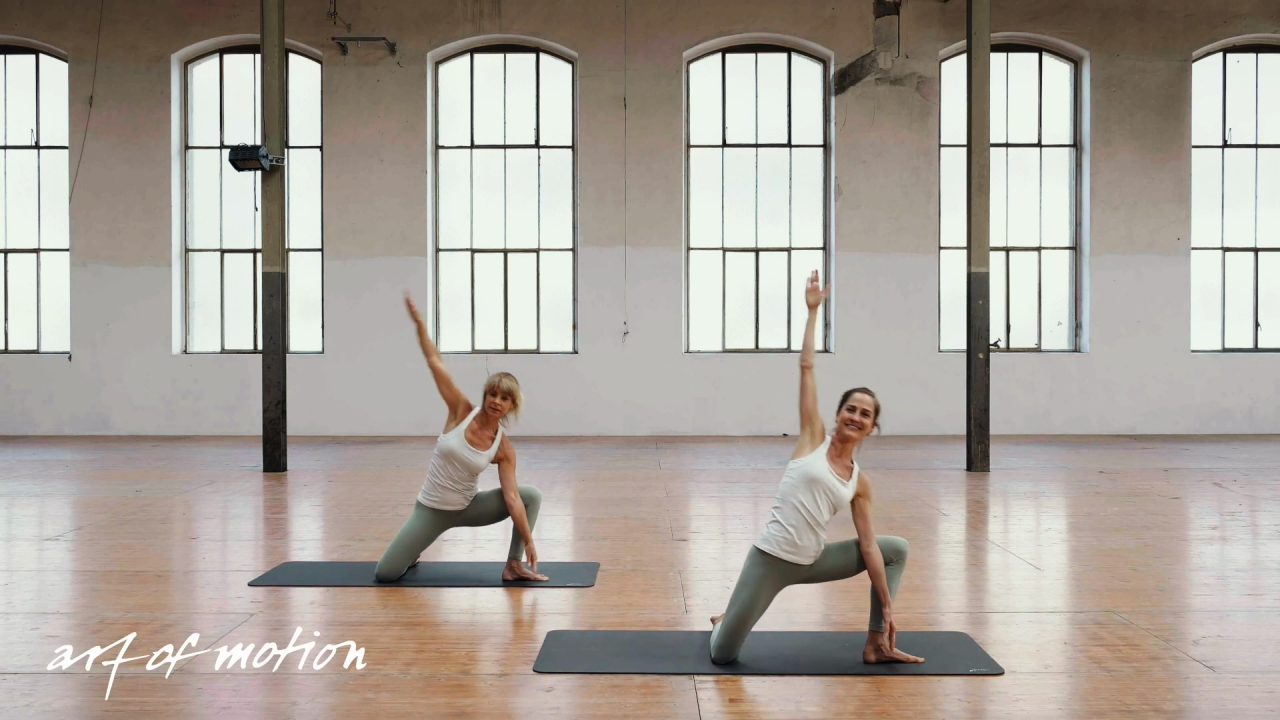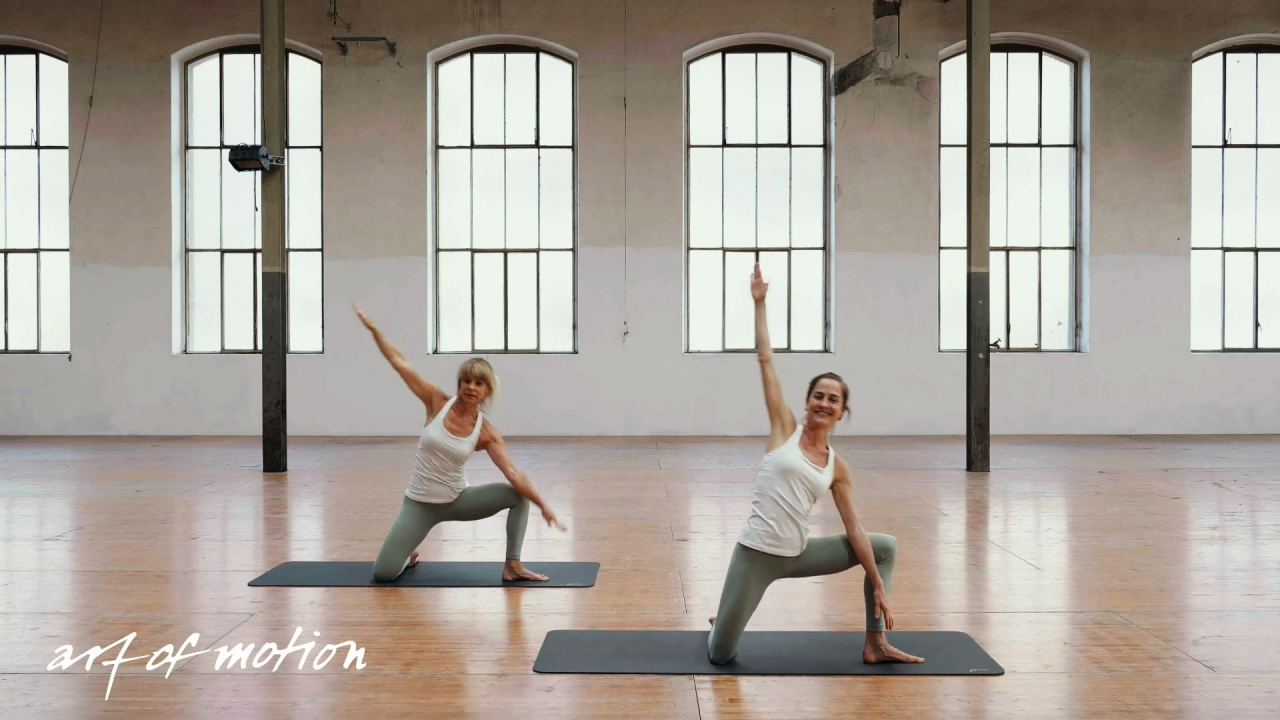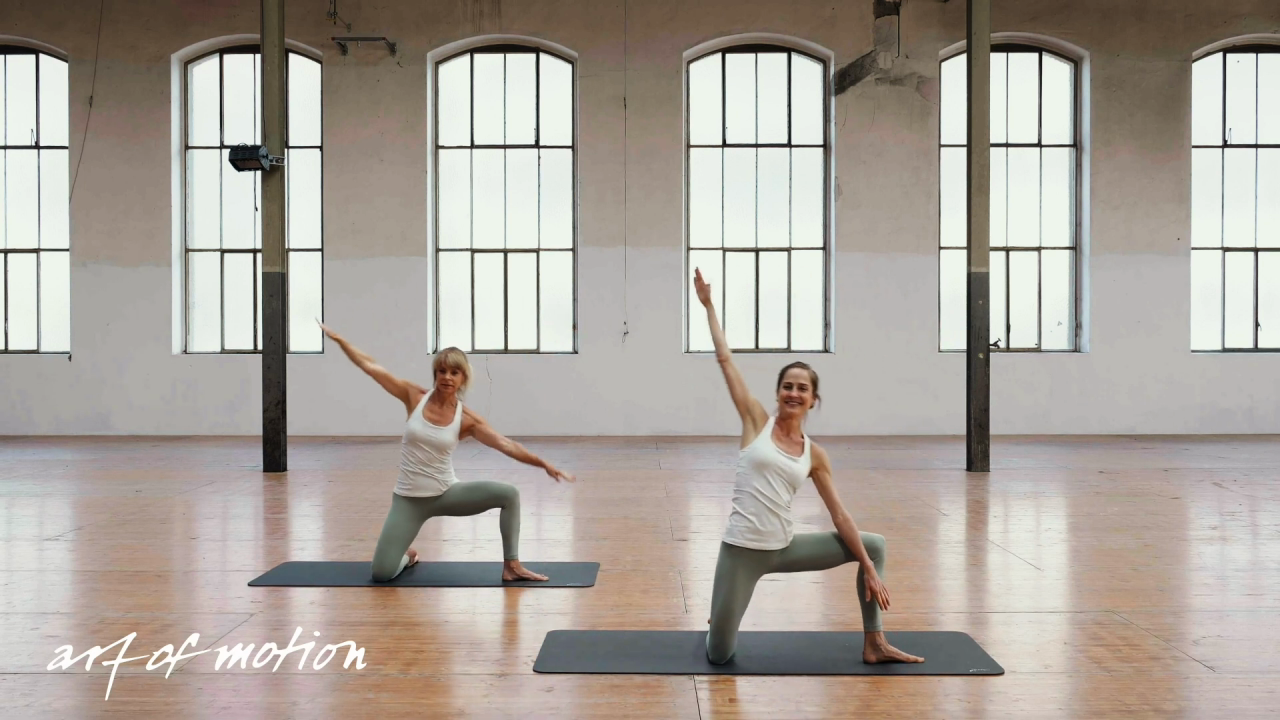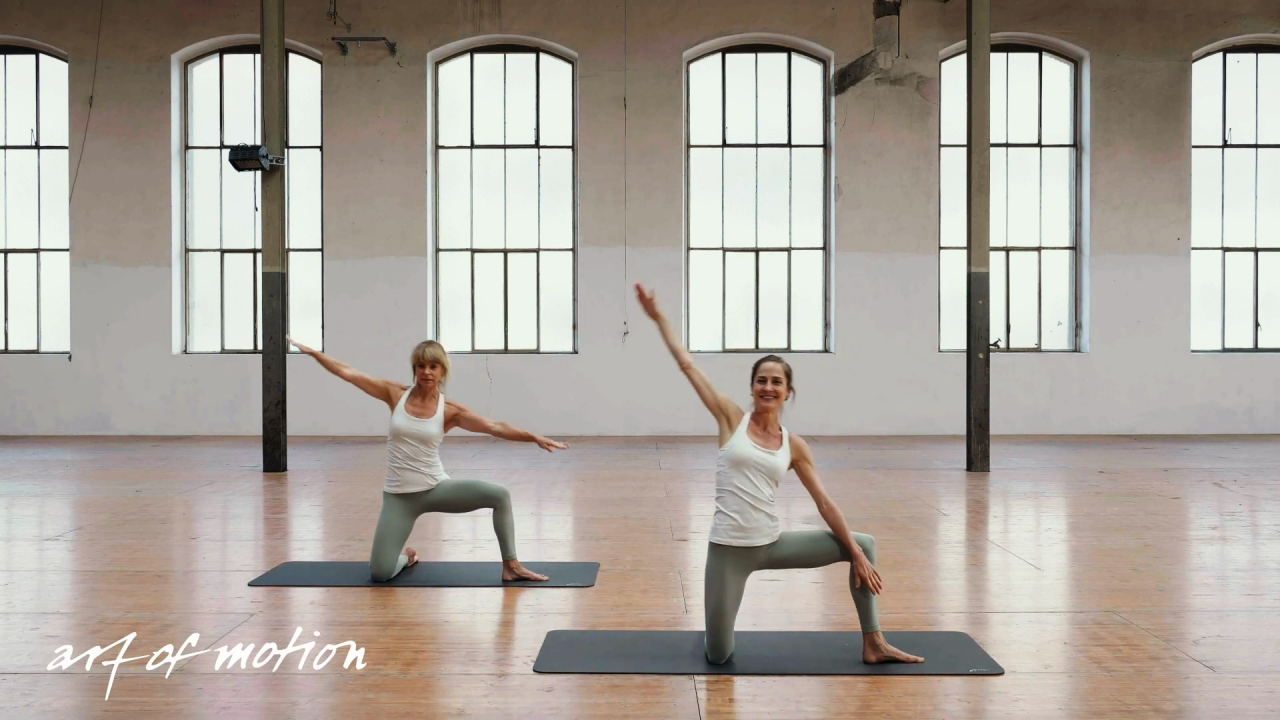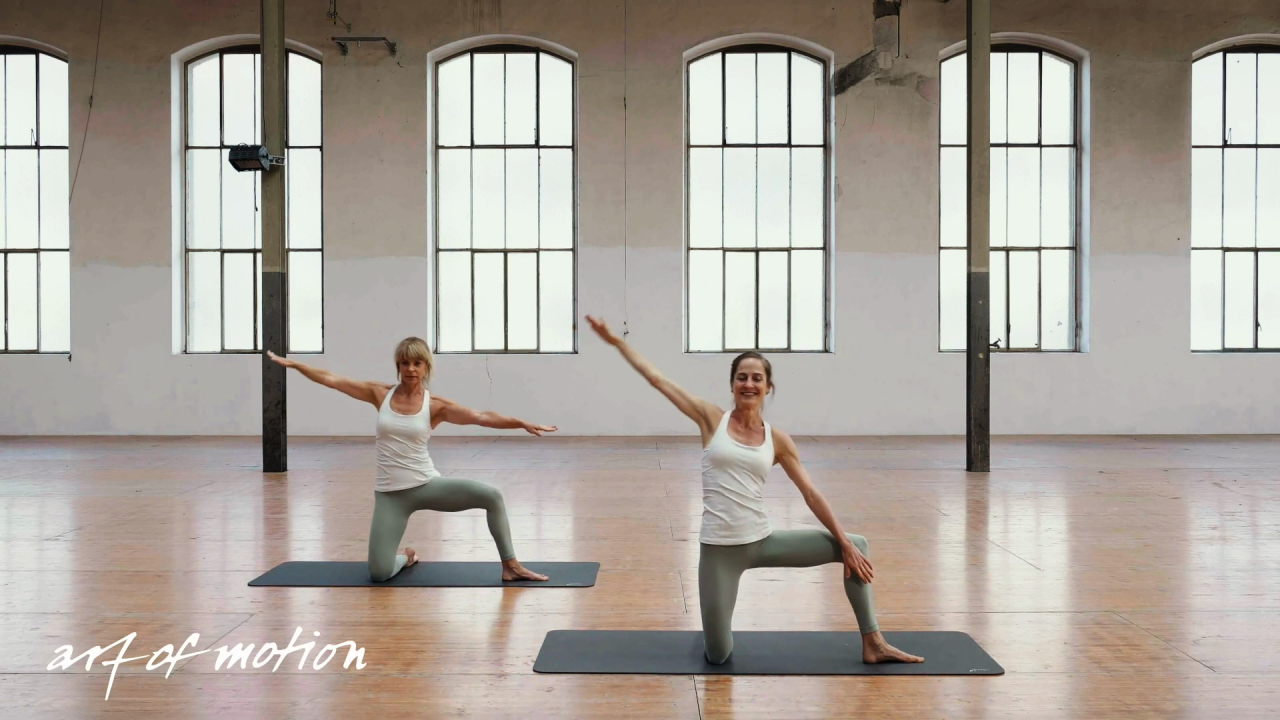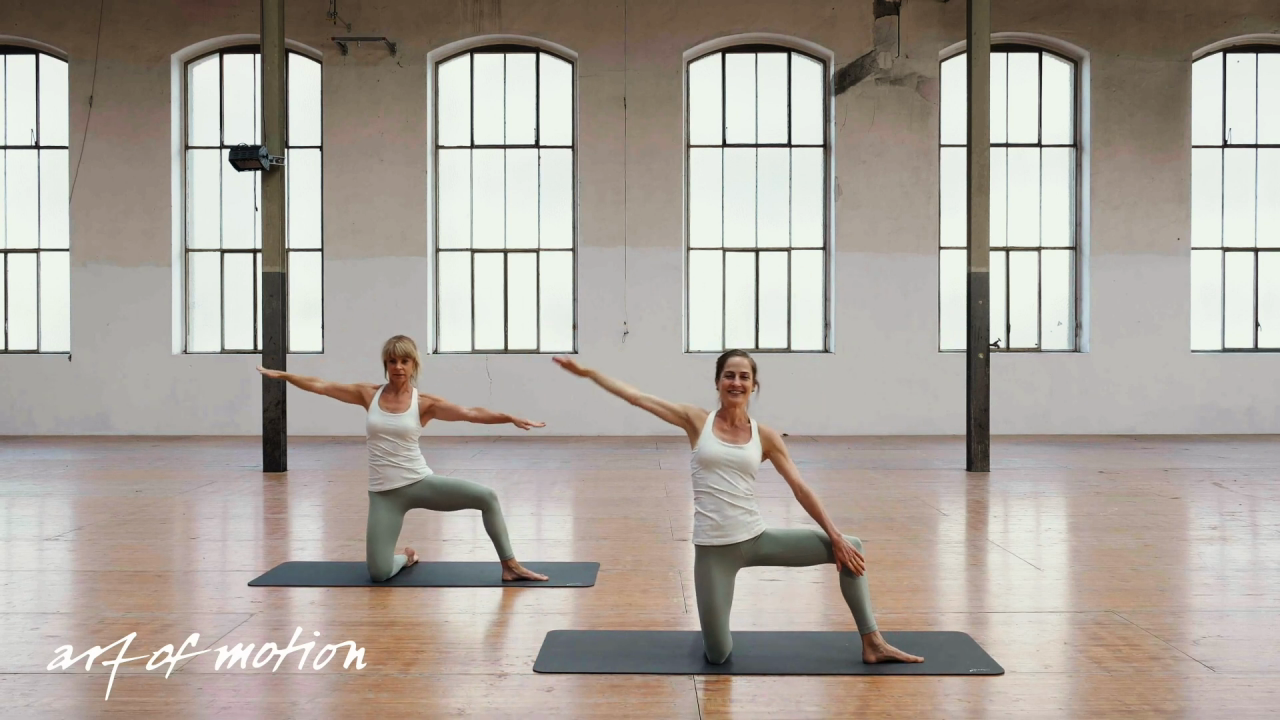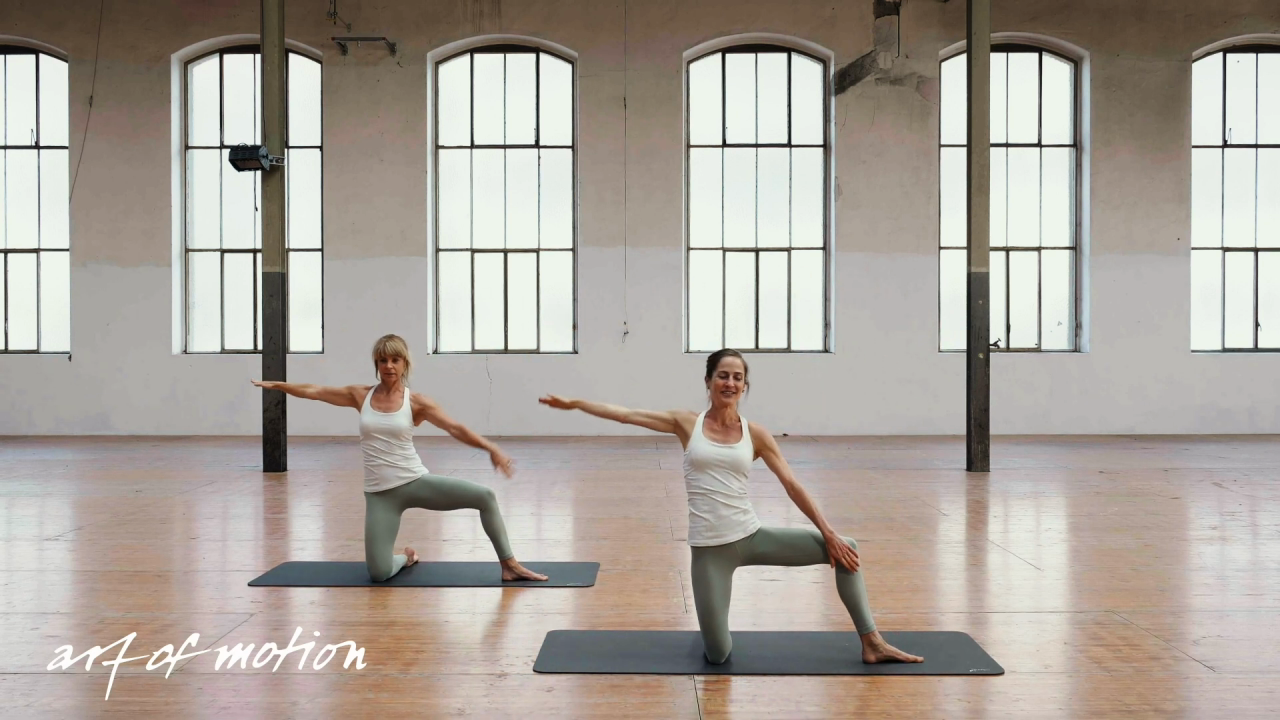
dt=0.2s
person 1, frame 1
left shoulder: (860, 483)
right shoulder: (814, 439)
left elbow: (869, 548)
right elbow: (807, 367)
left wrist: (886, 606)
right wrist: (813, 311)
left hip: (811, 563)
right hip: (770, 559)
left knee: (897, 550)
right knee: (723, 656)
left ankle: (876, 643)
right ankle: (721, 623)
person 1, frame 2
left shoulder: (838, 468)
right shoulder: (786, 429)
left elbow: (854, 532)
right elbow: (766, 362)
left wrist: (878, 587)
right wrist: (760, 304)
left hip: (797, 554)
right hip: (756, 554)
left knee: (885, 547)
right knee: (720, 656)
left ankle: (875, 643)
right ankle: (720, 624)
person 1, frame 3
left shoulder: (814, 455)
right shoulder: (757, 422)
left elbow: (840, 516)
right elbow: (726, 360)
left wrist: (869, 570)
right wrist: (709, 306)
left hip: (783, 549)
right hip: (741, 551)
left knee: (873, 545)
right knee: (719, 656)
left ankle: (874, 644)
right ankle: (718, 625)
person 1, frame 4
left shoulder: (794, 446)
right shoulder: (732, 419)
left elbow: (824, 503)
right elbow: (688, 366)
left wrist: (857, 557)
right wrist: (659, 318)
left hip: (772, 545)
right hip: (728, 550)
left knee: (863, 545)
right knee: (718, 655)
left ankle: (873, 645)
right ankle: (718, 627)
person 1, frame 5
left shoulder: (777, 439)
right shoulder: (713, 418)
left elbow: (811, 494)
right elbow: (657, 379)
left wrist: (845, 544)
right wrist: (617, 341)
left hip: (763, 542)
right hip: (719, 549)
left knee: (855, 547)
right knee: (718, 655)
left ankle: (873, 645)
right ankle: (718, 630)
person 1, frame 6
left shoulder: (765, 436)
right shoulder: (698, 420)
left elbow: (800, 488)
right elbow: (635, 396)
left wrist: (835, 536)
right wrist: (586, 371)
left hip: (756, 539)
right hip: (713, 548)
left knee: (848, 549)
right knee: (718, 655)
left ankle: (872, 644)
right ankle: (716, 629)
person 1, frame 7
left shoulder: (755, 434)
right shoulder: (687, 423)
left elbow: (792, 485)
right elbow: (624, 413)
left wrist: (829, 534)
right wrist: (575, 403)
left hip: (752, 537)
right hip: (709, 548)
left knee: (843, 549)
right knee: (718, 656)
left ankle: (872, 644)
right ankle: (714, 626)
person 2, frame 1
left shoulder: (503, 448)
right shoulder: (462, 411)
left elbow: (512, 497)
right elbow: (435, 364)
left wrist: (528, 541)
right wrist: (419, 322)
left hip: (467, 508)
right hip: (431, 510)
left knee: (532, 496)
right knee: (384, 574)
left ankle: (513, 566)
right ankle: (410, 554)
person 2, frame 2
left shoulder: (486, 432)
right shoulder: (438, 403)
left elbow: (514, 473)
right elbow: (399, 362)
left wrist: (543, 505)
right wrist: (372, 328)
left hip: (457, 501)
right hip: (419, 505)
left knee: (520, 494)
right knee: (382, 574)
left ankle: (512, 566)
right ankle: (408, 555)
person 2, frame 3
left shoulder: (467, 419)
right shoulder: (416, 397)
left elbow: (507, 445)
right elbow: (371, 367)
left wrist: (545, 465)
right wrist: (338, 339)
left hip: (446, 494)
right hip: (408, 500)
left knee: (509, 494)
right knee: (381, 574)
left ankle: (511, 566)
right ankle: (407, 556)
person 2, frame 4
left shoulder: (450, 411)
right shoulder: (396, 394)
left elbow: (494, 427)
right elbow: (348, 372)
left wrist: (535, 437)
right wrist: (311, 351)
left hip: (436, 489)
right hip: (398, 496)
left knee: (499, 495)
right knee: (380, 574)
left ankle: (511, 567)
right ankle: (406, 556)
person 2, frame 5
left shoulder: (436, 406)
right shoulder: (381, 393)
left elbow: (482, 417)
right elbow: (330, 378)
left wrist: (522, 423)
right wrist: (292, 363)
left hip: (427, 485)
right hip: (390, 494)
left knee: (491, 496)
right knee: (379, 574)
left ankle: (511, 566)
right ankle: (406, 557)
person 2, frame 6
left shoulder: (424, 403)
right shoulder: (369, 394)
left elbow: (470, 413)
right elbow: (319, 385)
left wrist: (510, 418)
right wrist: (280, 374)
left hip: (420, 484)
right hip: (384, 493)
left knee: (486, 497)
right knee: (379, 574)
left ankle: (510, 565)
right ankle: (406, 557)
person 2, frame 7
left shoulder: (416, 402)
right shoulder: (361, 395)
left elbow: (455, 428)
right elbow: (313, 391)
left wrist: (491, 448)
right wrist: (275, 385)
left hip: (416, 482)
right hip: (380, 494)
left knee: (484, 497)
right knee: (379, 574)
left ankle: (509, 565)
right ankle: (406, 557)
